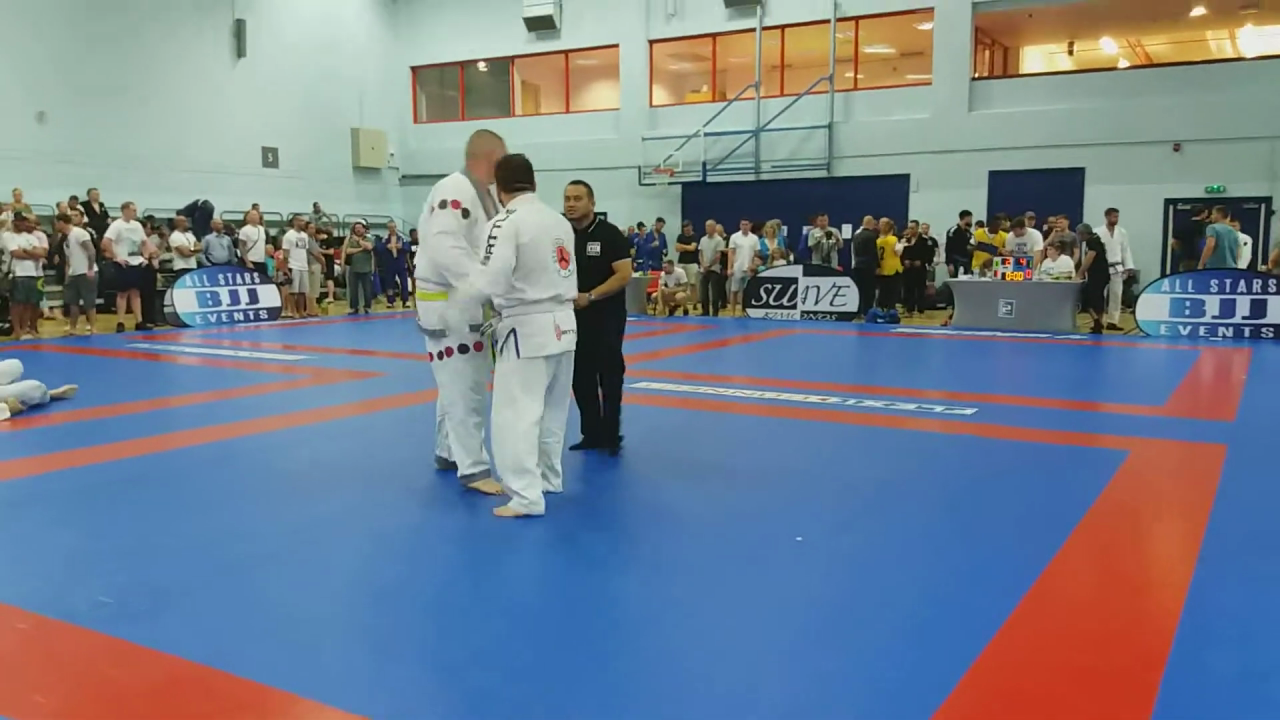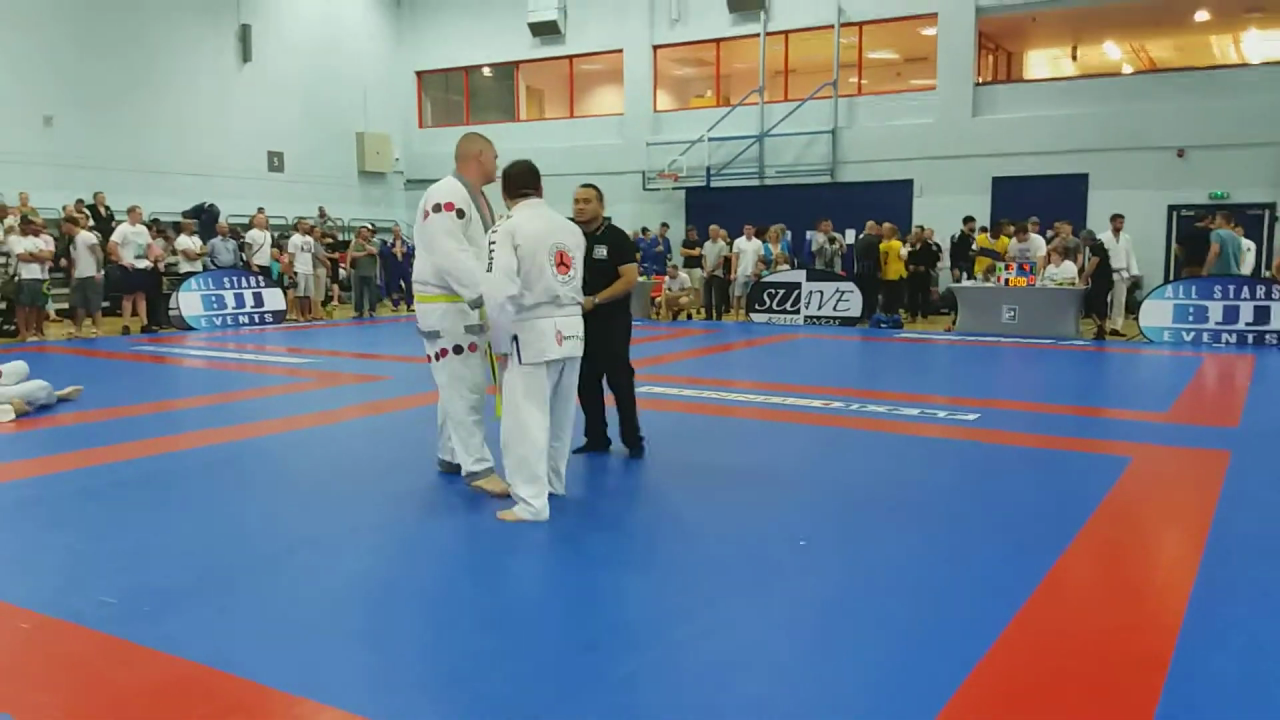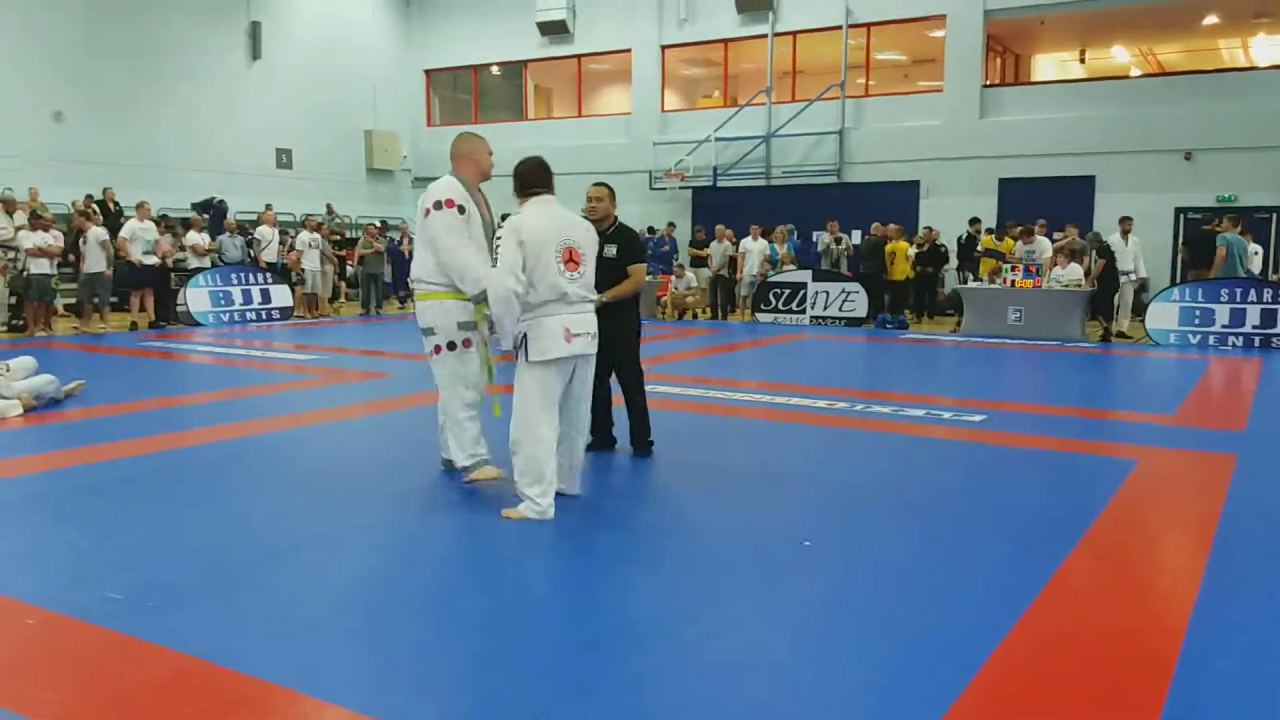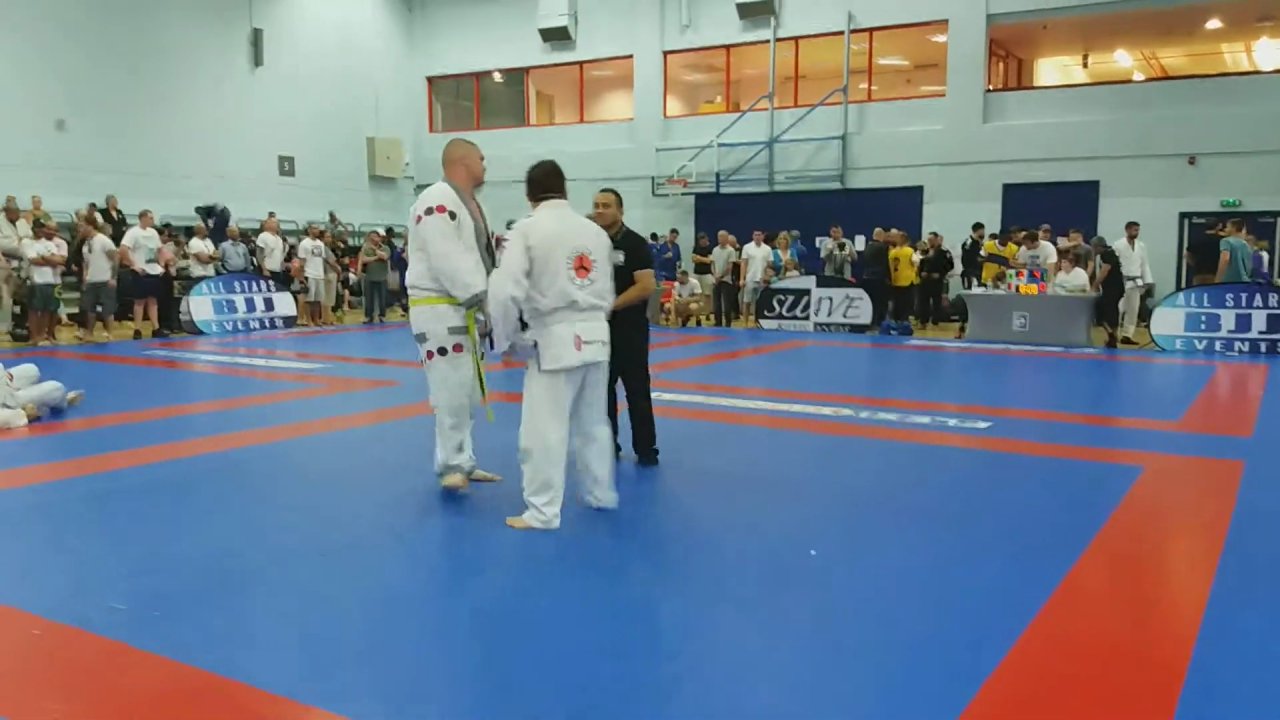
dt=0.1s
person 1, frame 1
left shoulder: (507, 224)
right shoulder: (560, 221)
left elbow: (486, 285)
left hip: (528, 330)
right hip: (563, 324)
left knee: (515, 414)
right knee: (553, 410)
left ankle: (526, 497)
right ankle: (547, 477)
person 1, frame 2
left shoulder: (508, 229)
right shoulder: (570, 228)
left elbow: (499, 293)
left wrist: (501, 342)
left hip: (533, 333)
right hip: (571, 329)
left knee: (524, 421)
right knee: (560, 416)
left ankle: (531, 503)
right ankle: (552, 480)
person 1, frame 3
left shoulder: (516, 226)
right shoulder: (584, 226)
left elbow: (504, 290)
right elbow: (586, 281)
left wrist: (507, 339)
left hip: (543, 331)
right hip: (584, 327)
left knee: (534, 421)
right knee: (574, 415)
left ankle: (537, 502)
right ankle: (565, 481)
person 1, frame 4
left shoulder: (527, 229)
right shoulder: (597, 231)
left elbow: (506, 291)
right elbow: (607, 292)
left wrist: (502, 340)
left hip: (553, 339)
right hip: (596, 336)
left knee: (545, 430)
right knee: (593, 419)
left ankle: (541, 511)
right ankle: (601, 493)
person 2, frame 1
left shoulder: (485, 195)
right shoulder: (454, 192)
left elbow: (490, 251)
right elbow: (445, 252)
left hip: (467, 305)
right hip: (449, 305)
left knee: (461, 385)
right knee: (464, 388)
left ankle: (448, 453)
right ankle: (472, 469)
person 2, frame 2
left shoulder: (478, 198)
right shoulder: (446, 195)
right elbow: (449, 256)
right wrist: (487, 297)
left hip: (468, 308)
right hip: (445, 307)
left knee: (466, 387)
right knee: (463, 389)
left ankle: (451, 457)
right ankle: (478, 468)
person 2, frame 3
left shoulder: (476, 196)
right shoulder: (445, 194)
right elbow: (454, 253)
left wrist: (490, 295)
right wrist: (490, 293)
left hip: (468, 304)
right hip: (445, 304)
left knee: (466, 384)
right knee: (460, 385)
left ankle: (454, 455)
right ankle: (471, 460)
person 2, frame 4
left shoulder: (472, 203)
right shoulder: (438, 199)
right elbow: (446, 258)
left wrist: (481, 306)
right wrist: (481, 300)
left hip: (467, 312)
right hip: (440, 310)
left knee: (468, 389)
right knee: (454, 387)
left ankle: (459, 462)
right ankle: (450, 464)
person 3, frame 1
left shoulder: (609, 234)
left elbow: (624, 275)
left wrist: (589, 297)
left hip: (606, 316)
right hip: (575, 318)
left knee: (610, 375)
right knee: (581, 378)
left ankle: (611, 435)
right ankle: (592, 434)
person 3, frame 2
left shoulder: (617, 238)
left elbow: (630, 279)
left wrist: (594, 300)
left hip: (612, 320)
right hip: (581, 321)
left knee: (620, 379)
right knee: (586, 382)
left ankle: (632, 438)
right ankle: (596, 437)
person 3, frame 3
left shoulder: (628, 237)
left elbow: (638, 280)
left wrist: (602, 298)
left hip: (622, 320)
left knee: (630, 380)
right knee: (594, 380)
left ankle: (641, 439)
right ankle: (602, 436)
person 3, frame 4
left shoulder: (635, 243)
left elbow: (646, 286)
left wrist: (609, 305)
left hip: (629, 327)
left knee: (636, 388)
left ankle: (646, 447)
